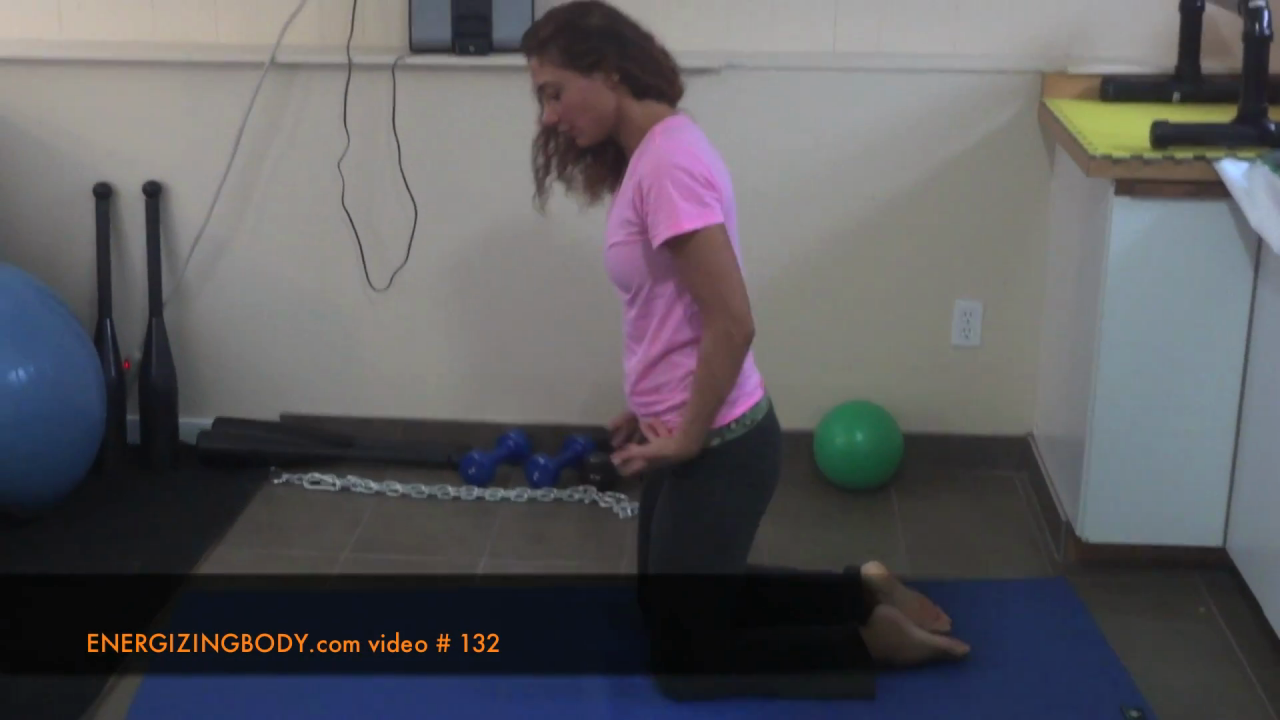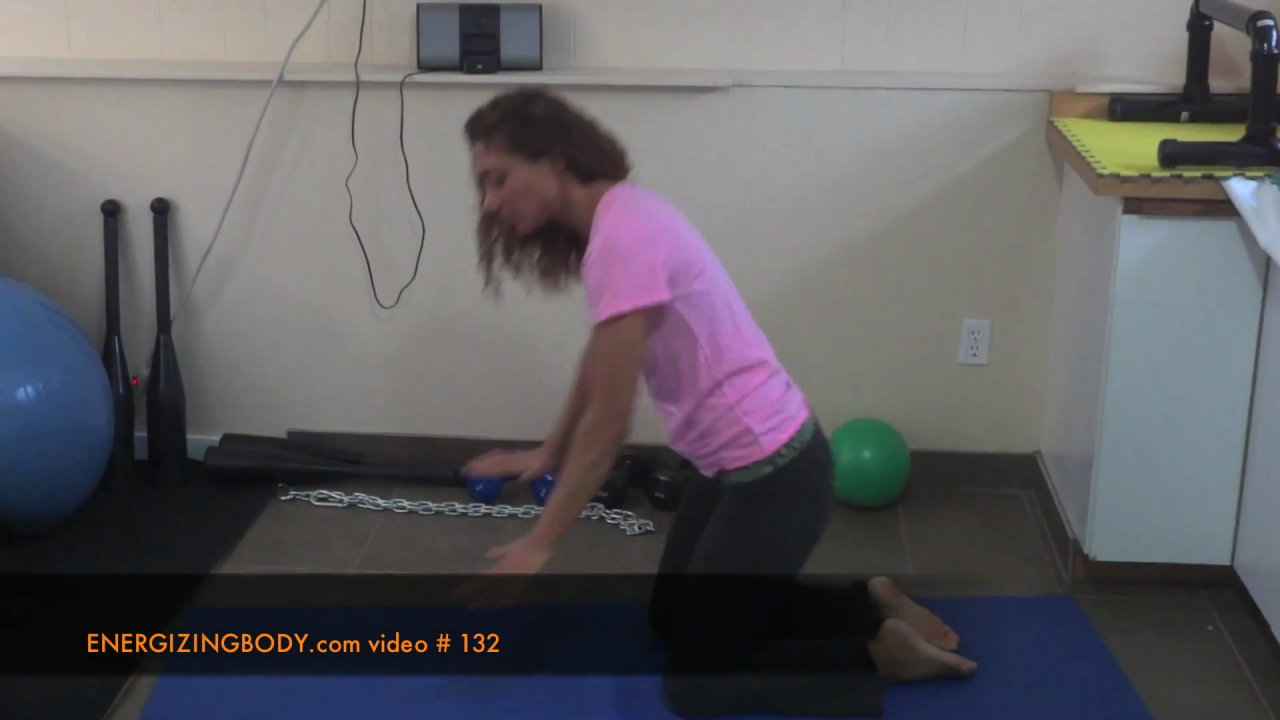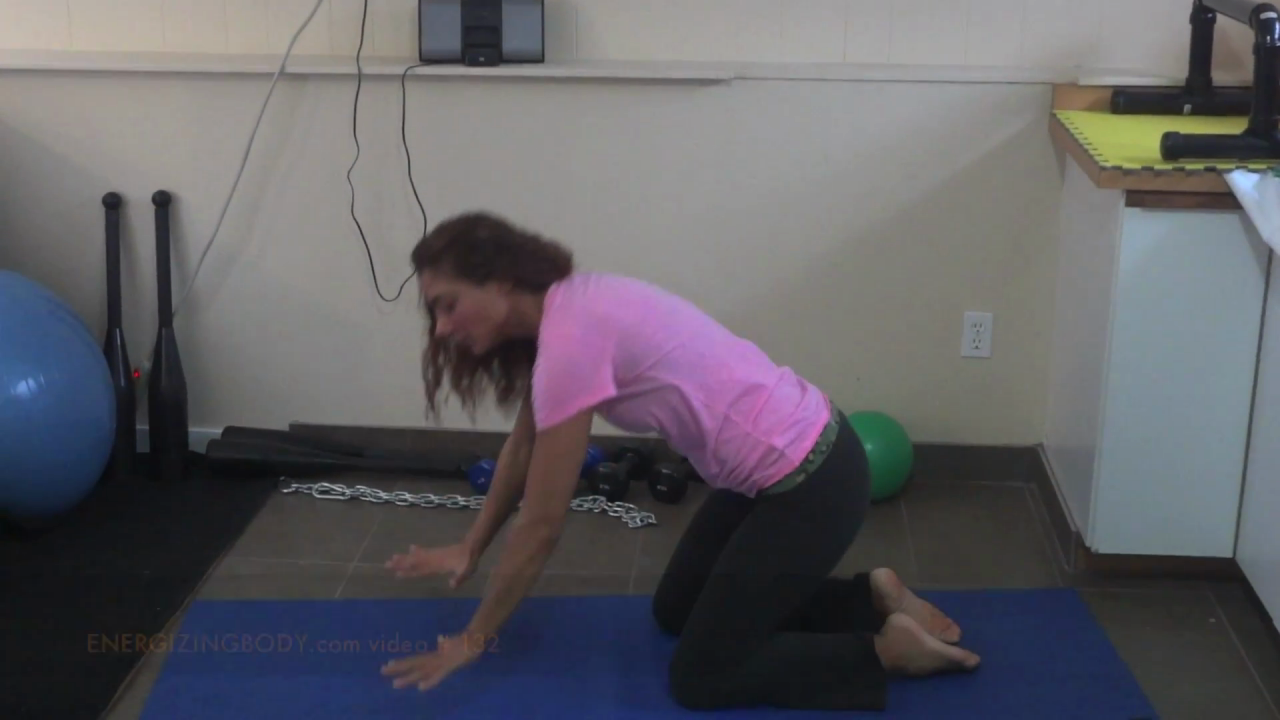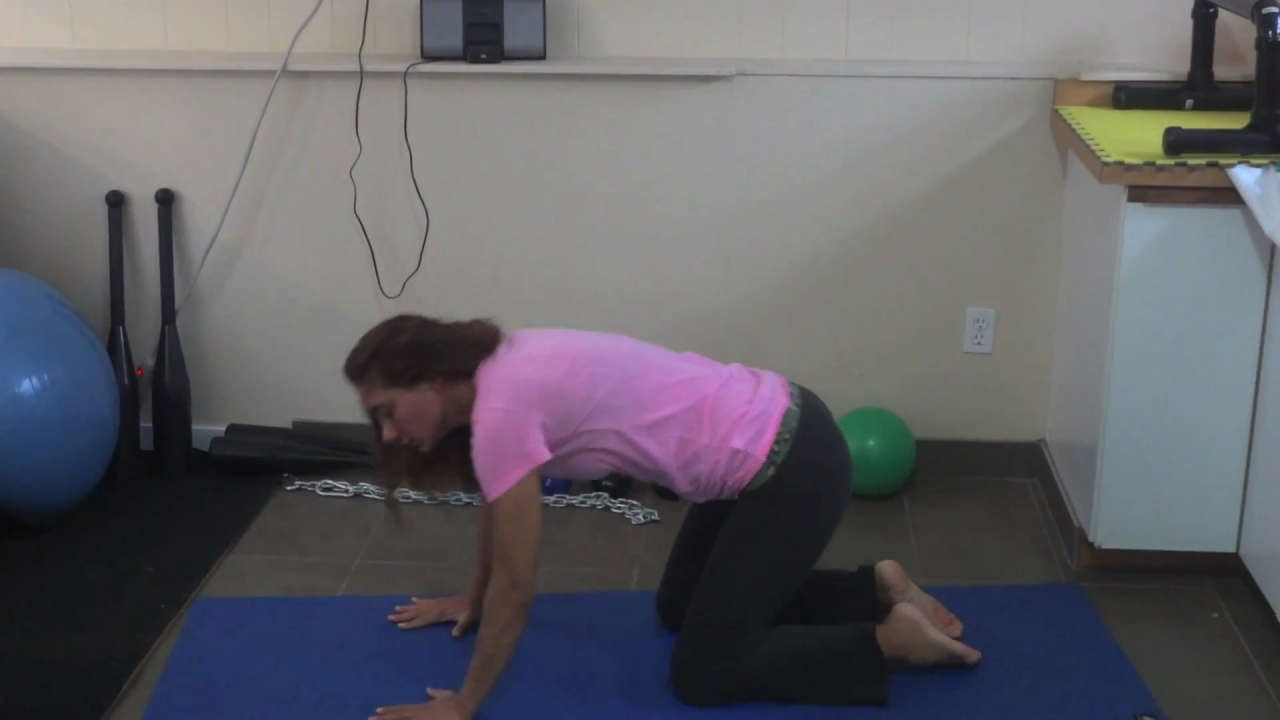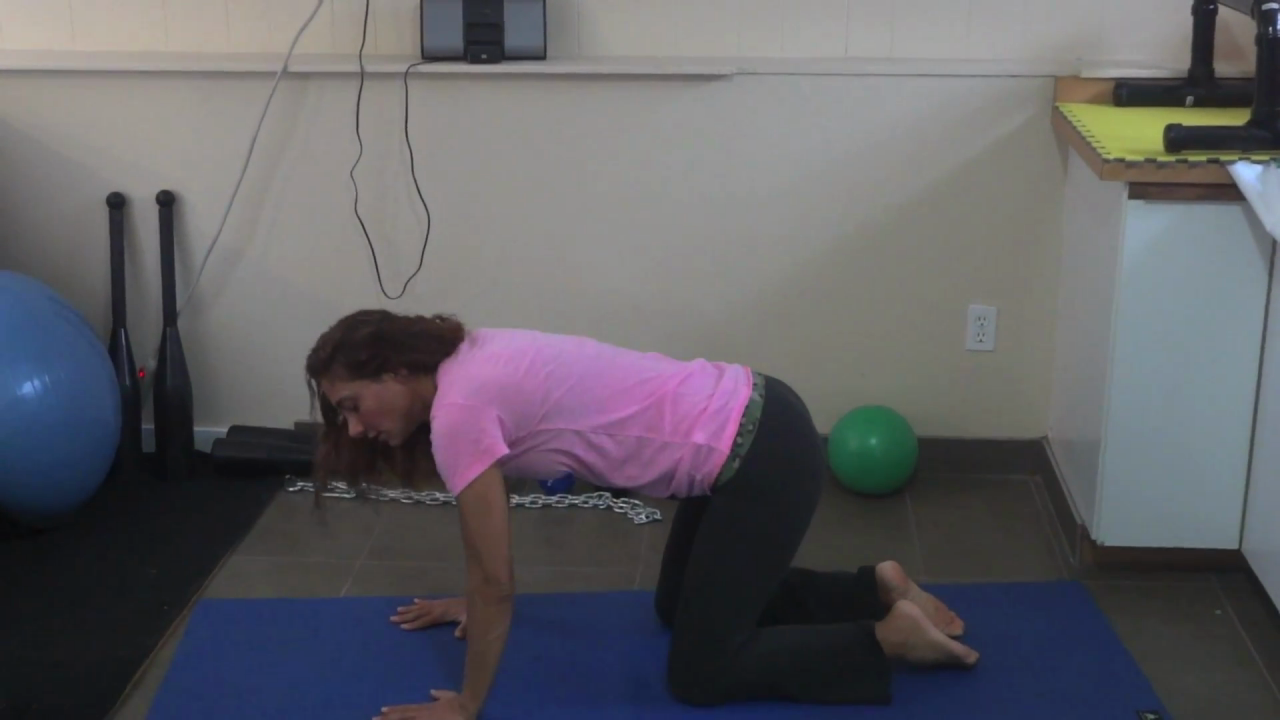
dt=0.4s
person 1, frame 1
left shoulder: (669, 163)
right shoulder: (656, 151)
left elbow: (732, 325)
left wrist: (688, 438)
right wrist: (649, 393)
left hip: (717, 445)
right hip: (689, 431)
left knee: (686, 662)
right knee: (669, 603)
left ankle: (870, 637)
right ankle: (861, 593)
person 1, frame 2
left shoulder: (622, 238)
right shoulder: (618, 216)
left elbow: (609, 414)
right elbow: (601, 362)
left wrist: (540, 542)
right wrist: (549, 452)
left hip: (772, 474)
right hip: (739, 462)
right knee: (673, 619)
left ankle: (883, 650)
right ankle: (865, 604)
person 1, frame 3
left shoulder: (571, 338)
right shoulder: (567, 308)
left elbow: (543, 522)
right elbow: (523, 446)
left wrist: (471, 642)
right wrist: (468, 550)
left hip: (810, 483)
right hip: (778, 465)
left knee: (700, 678)
right knee: (674, 612)
left ankle: (887, 647)
right ankle: (868, 598)
person 1, frame 4
left shoulder: (500, 413)
right shoulder: (502, 369)
left elbow: (514, 587)
right elbow: (499, 510)
right wrist: (469, 601)
left hip: (791, 471)
right hip: (775, 435)
right knee: (677, 608)
left ankle: (890, 639)
right ankle: (875, 587)
person 1, frame 5
left shoulder: (457, 413)
right shoulder: (470, 363)
left elbow: (495, 583)
right wrist: (473, 602)
left hip: (762, 458)
right hip: (748, 421)
right knee: (678, 609)
left ankle: (889, 635)
right ankle: (876, 589)
